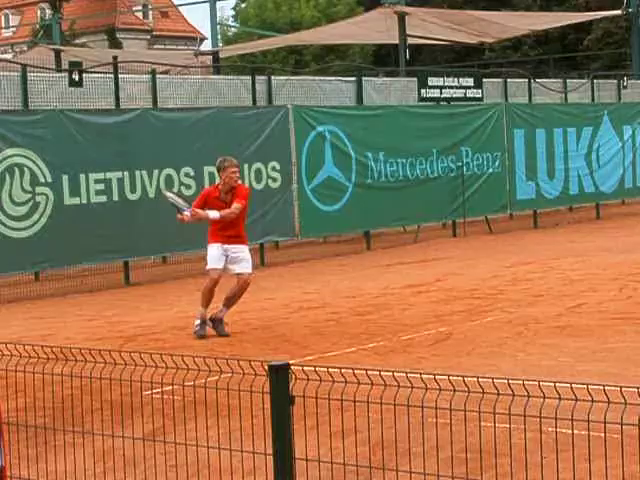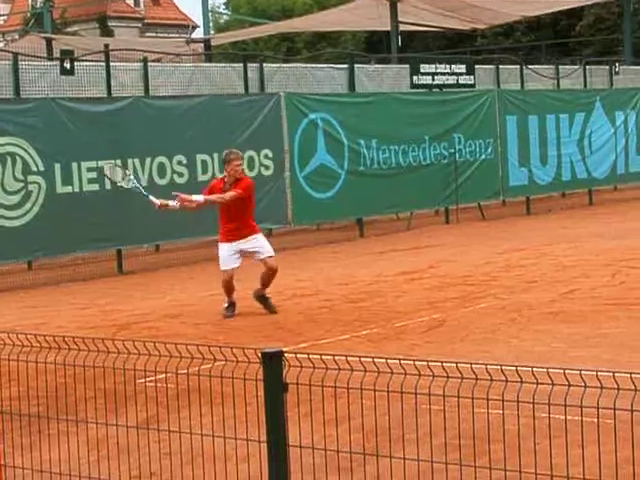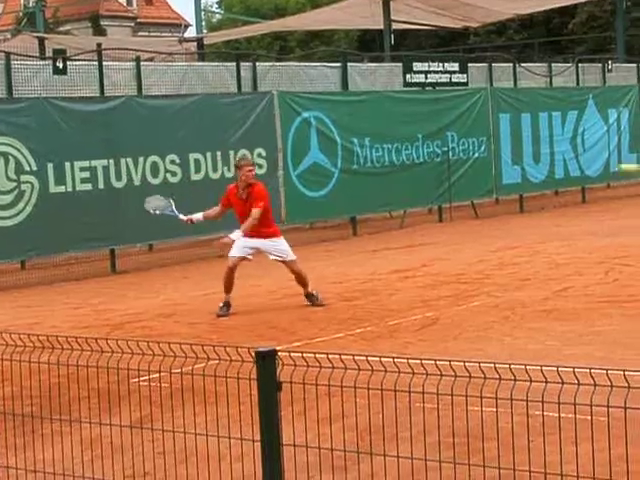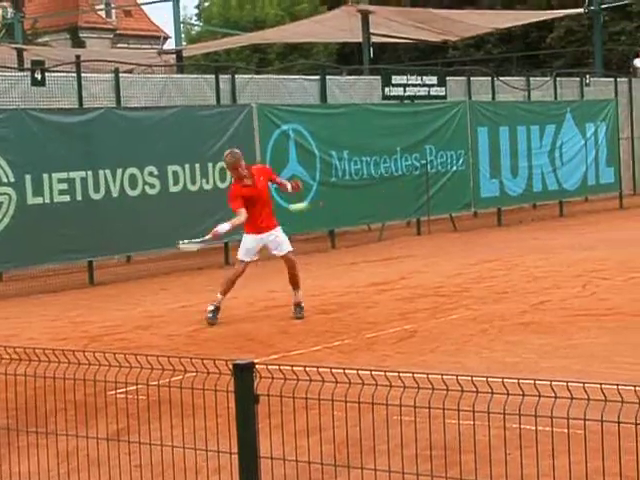
dt=0.2s
person 1, frame 1
left shoulder: (243, 192)
right shoulder: (208, 193)
left elbow: (232, 213)
right elbow: (194, 213)
left wrist: (211, 215)
right wrist: (186, 216)
left hip: (239, 243)
right hip: (217, 242)
left knee: (244, 281)
right knee: (214, 277)
left ankle: (217, 317)
right ankle: (201, 319)
person 1, frame 2
left shoulder: (247, 183)
right shoulder: (216, 184)
left elbow: (224, 199)
right elbow: (195, 204)
left wrist: (196, 198)
right wrist: (172, 203)
left hip: (251, 235)
right hip: (227, 239)
left knee: (272, 266)
right knee: (228, 277)
left ankle: (261, 293)
right ankle: (230, 302)
person 1, frame 3
left shoulder: (259, 190)
right shoulder: (230, 191)
left elbow: (254, 218)
right elbow: (220, 210)
left wrist: (234, 236)
right wrist: (198, 216)
left hip: (270, 237)
right hip: (247, 237)
left knee: (295, 269)
right knee: (231, 266)
left ankle: (310, 294)
right ankle: (226, 302)
person 1, frame 4
left shoulder: (258, 170)
right shoulder: (235, 190)
left elbow: (280, 182)
right elbow: (242, 218)
left wrist: (290, 186)
right wrist: (223, 227)
left hip: (272, 228)
right hip: (253, 233)
left knee: (291, 263)
right knee: (238, 270)
left ankle: (298, 302)
right ankle: (215, 306)
